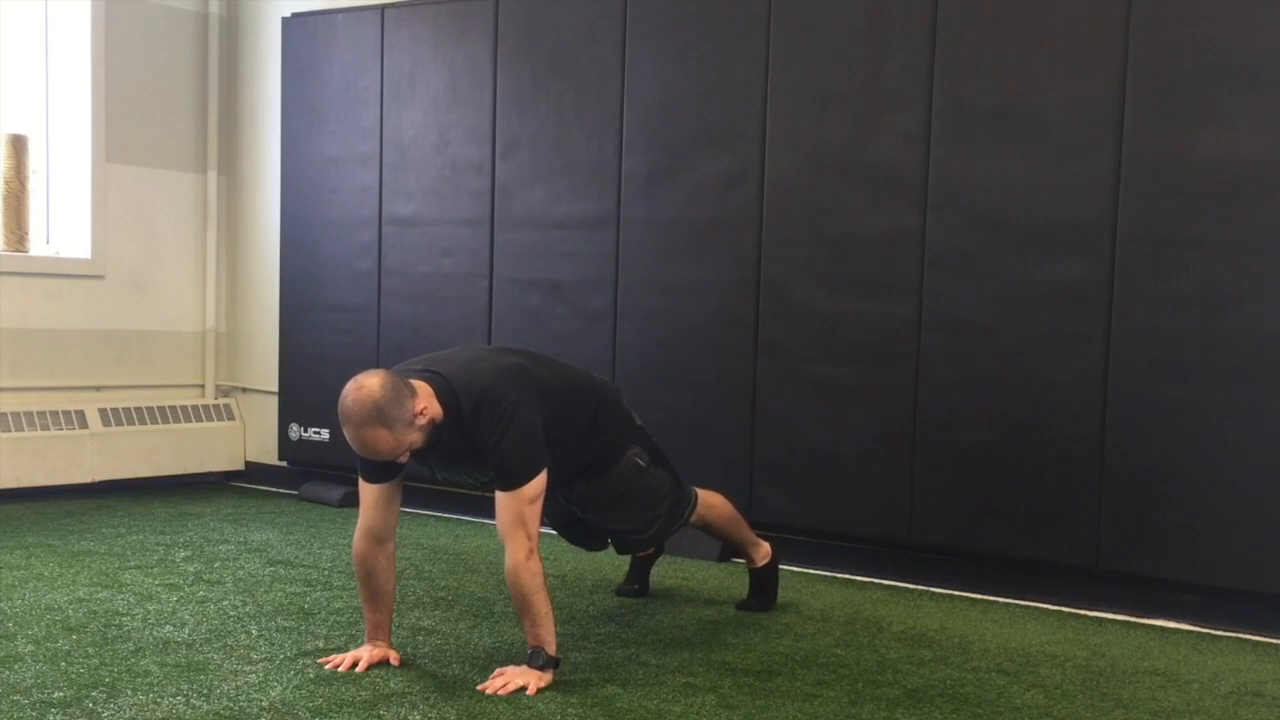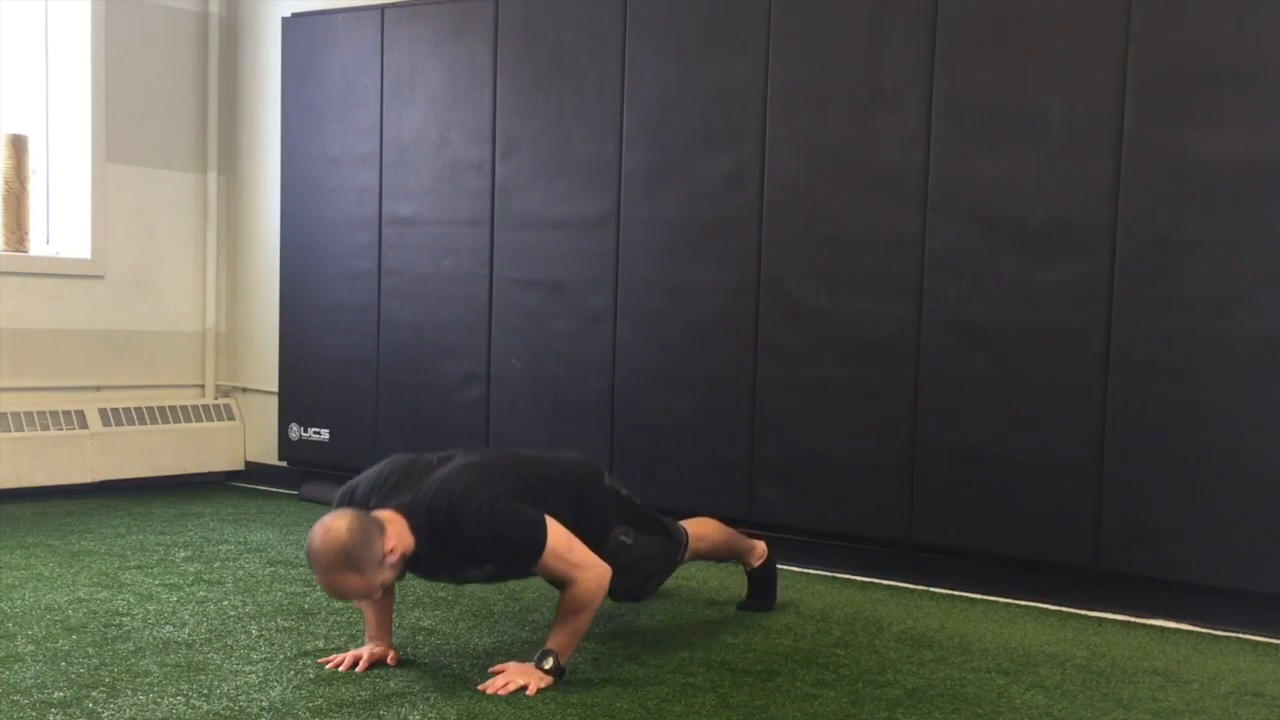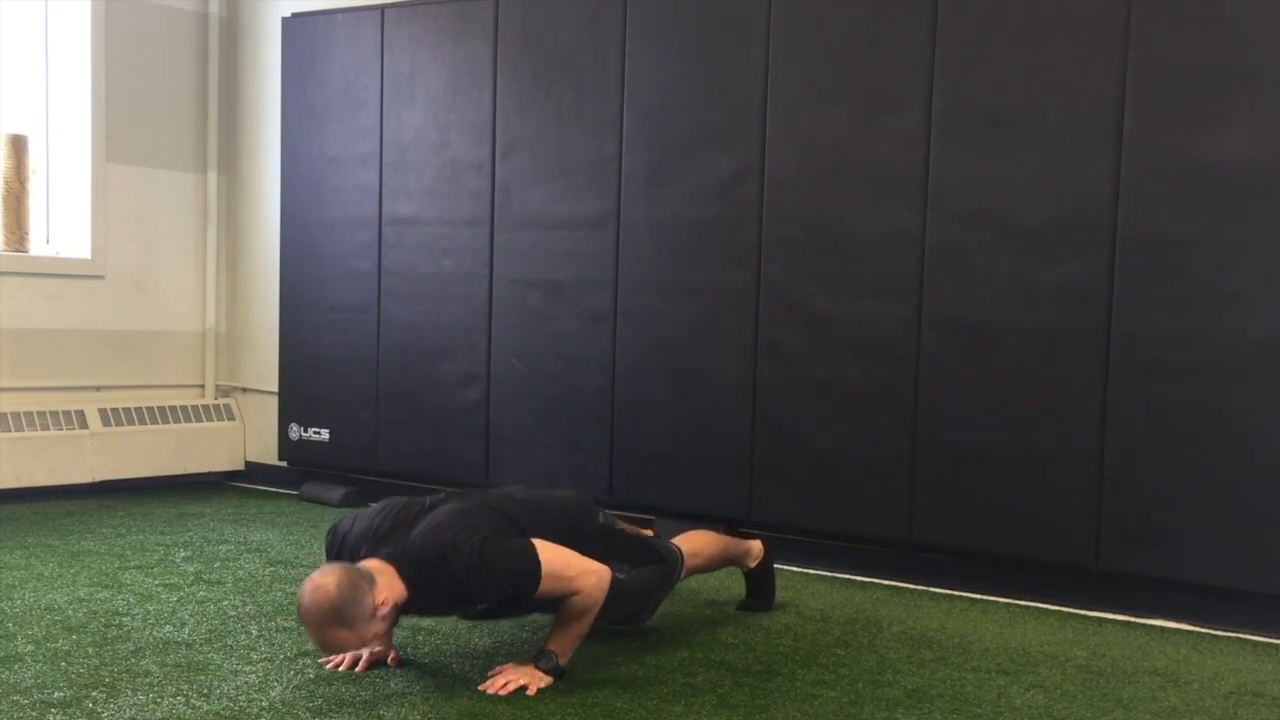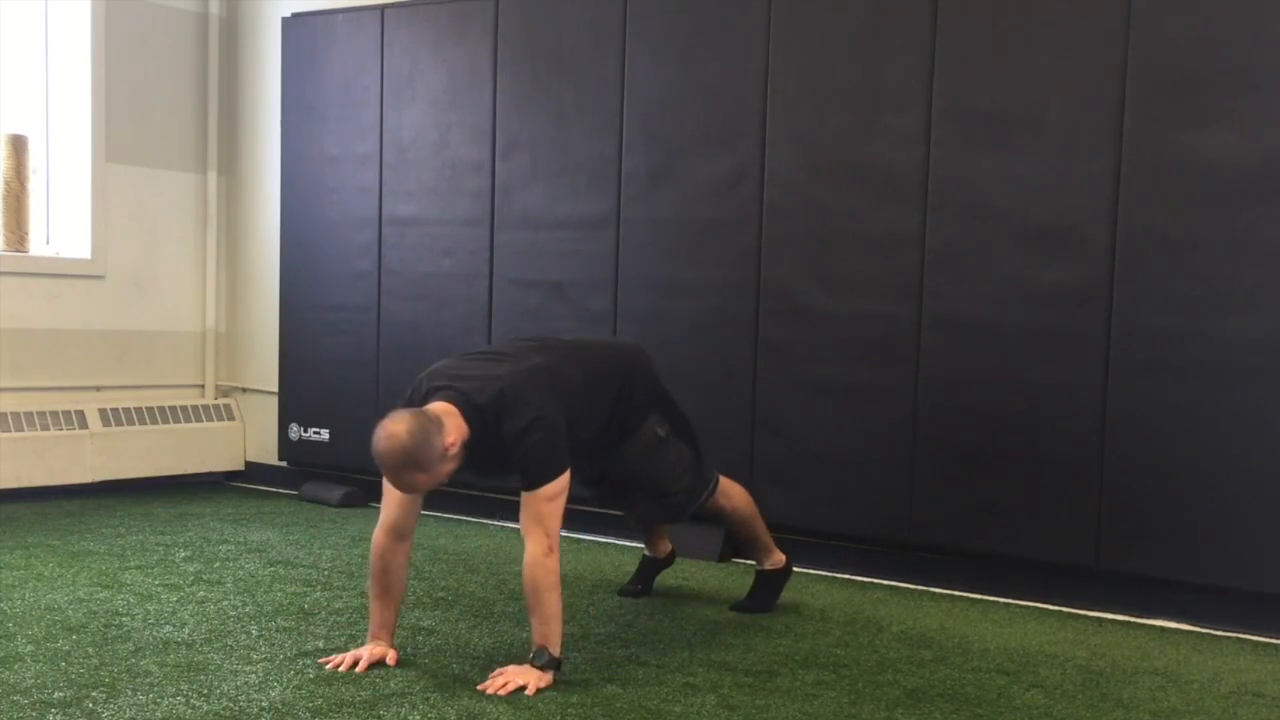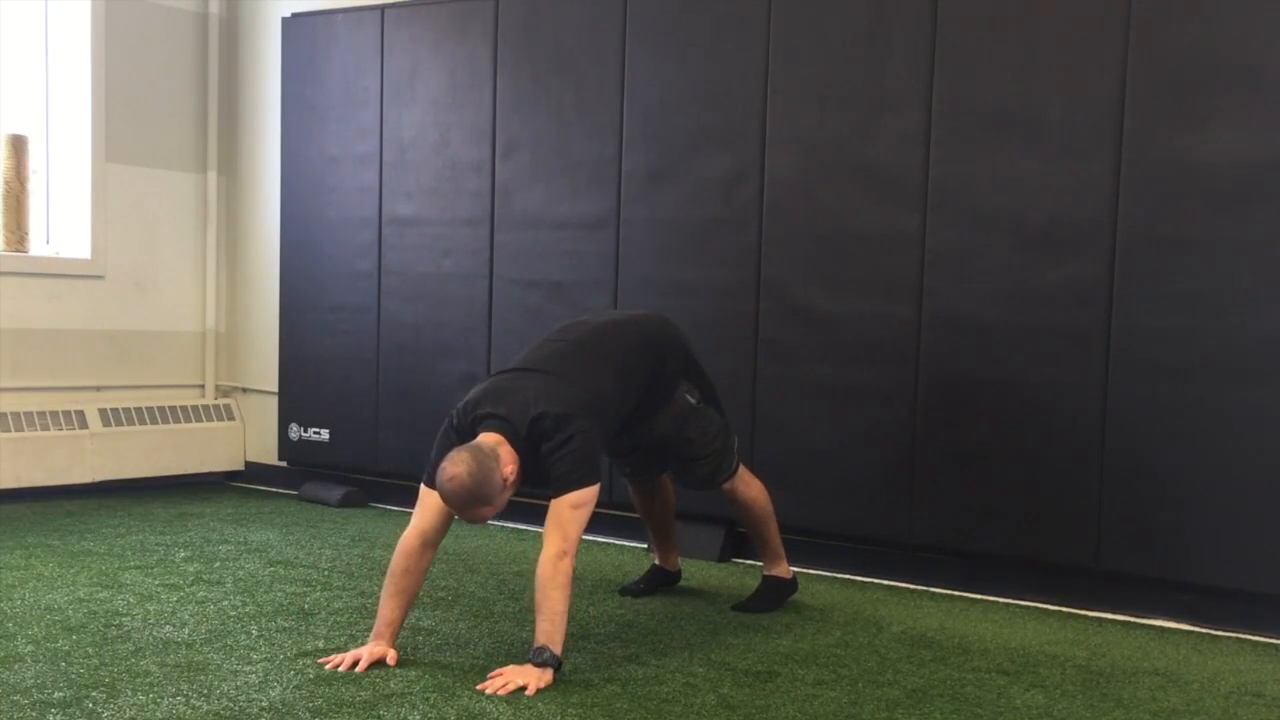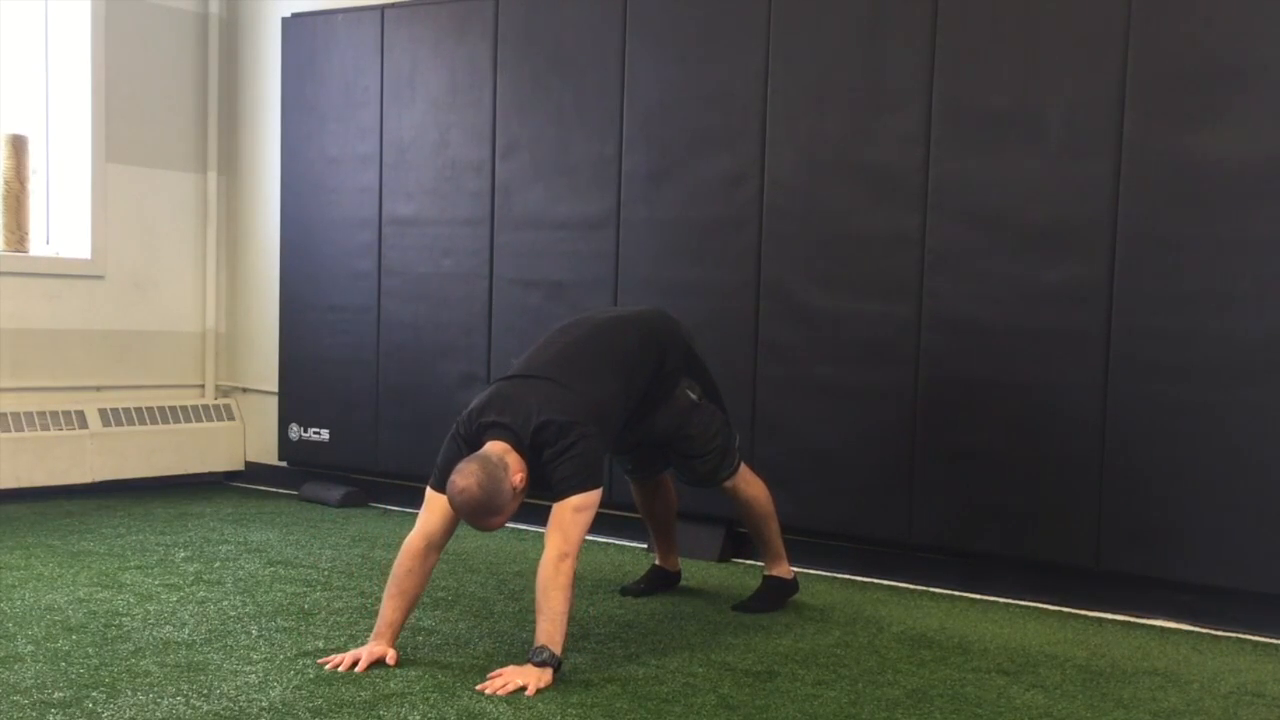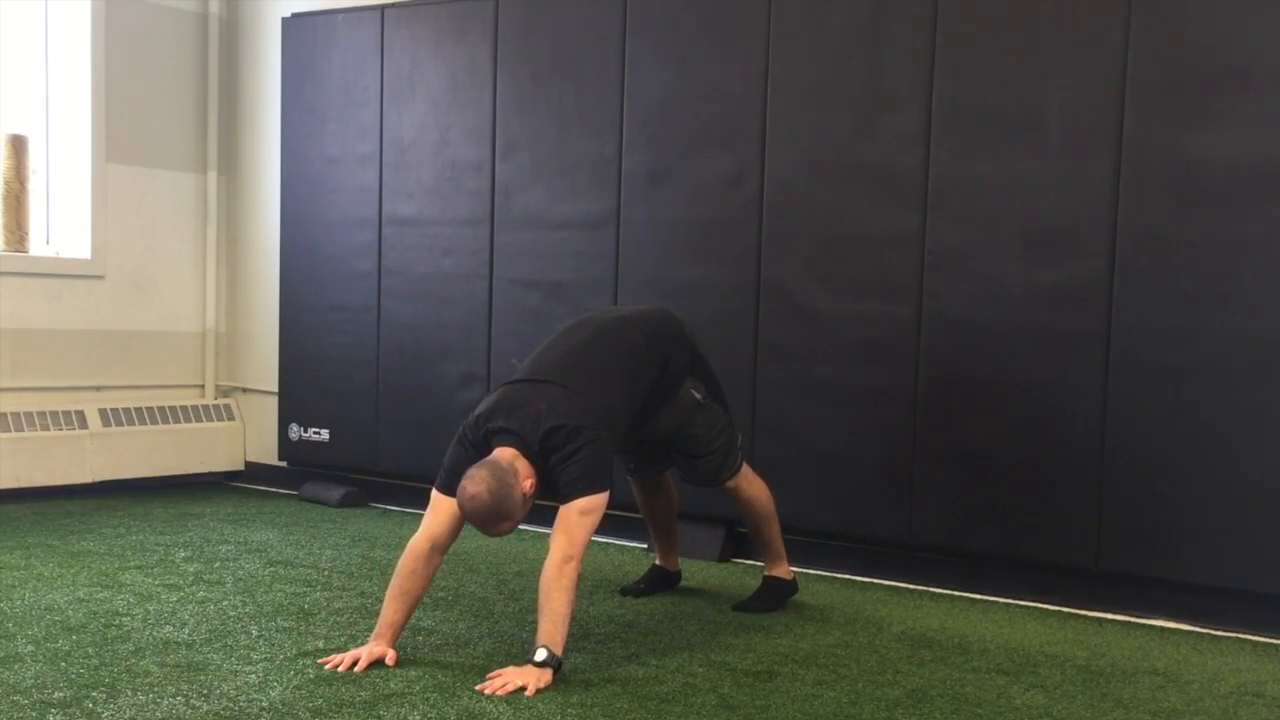
dt=0.7s
person 1, frame 1
left shoulder: (498, 410)
right shoulder: (381, 414)
left elbow: (520, 548)
right elbow: (374, 535)
left wrist: (541, 661)
right wrist: (377, 640)
left hip: (598, 436)
right hip: (546, 458)
left knee: (678, 508)
right knee: (597, 538)
left ankle: (758, 555)
right ankle: (645, 553)
person 1, frame 2
left shoulder: (475, 514)
right shoulder: (358, 508)
left elbow: (592, 574)
left wrist: (546, 664)
right wrist: (378, 639)
left hip: (583, 506)
right hip: (541, 508)
left knee: (672, 547)
left ankle: (755, 556)
person 1, frame 3
left shoulder: (465, 556)
right shoulder: (351, 546)
left elbow: (596, 579)
left wrist: (546, 664)
right wrist: (378, 643)
left hip: (575, 544)
right hip: (530, 531)
left knee: (669, 564)
left ankle: (751, 554)
right ankle: (640, 533)
person 1, frame 4
left shoulder: (526, 422)
right shoulder: (411, 421)
left elbow: (541, 544)
right elbow: (393, 533)
left wrist: (543, 662)
right wrist: (379, 639)
left hip: (625, 392)
right hip: (579, 410)
left knee: (693, 489)
right knee: (629, 493)
left ankle: (772, 562)
right ankle: (658, 552)
person 1, frame 5
left shoulder: (565, 434)
right shoulder: (460, 433)
left elbow: (558, 551)
right elbow: (420, 538)
left wrist: (542, 662)
right wrist: (381, 638)
left hip: (658, 360)
right hip: (598, 347)
left knee: (722, 474)
right knee: (644, 474)
left ankle: (778, 572)
right ankle: (667, 565)
person 1, frame 6
left shoulder: (569, 440)
right shoulder: (468, 437)
left elbow: (560, 554)
right elbow: (425, 539)
left wrist: (543, 662)
right wrist: (381, 638)
left hip: (660, 357)
right hip: (600, 342)
left knee: (723, 471)
right knee: (646, 473)
left ankle: (779, 571)
right ankle: (667, 566)
person 1, frame 7
left shoulder: (578, 443)
right shoulder: (475, 441)
left elbow: (565, 557)
right elbow: (429, 542)
left wrist: (543, 663)
right wrist: (382, 639)
left hip: (663, 355)
right hip: (604, 339)
left knee: (727, 472)
right knee: (649, 472)
left ankle: (780, 572)
right ankle: (667, 567)
